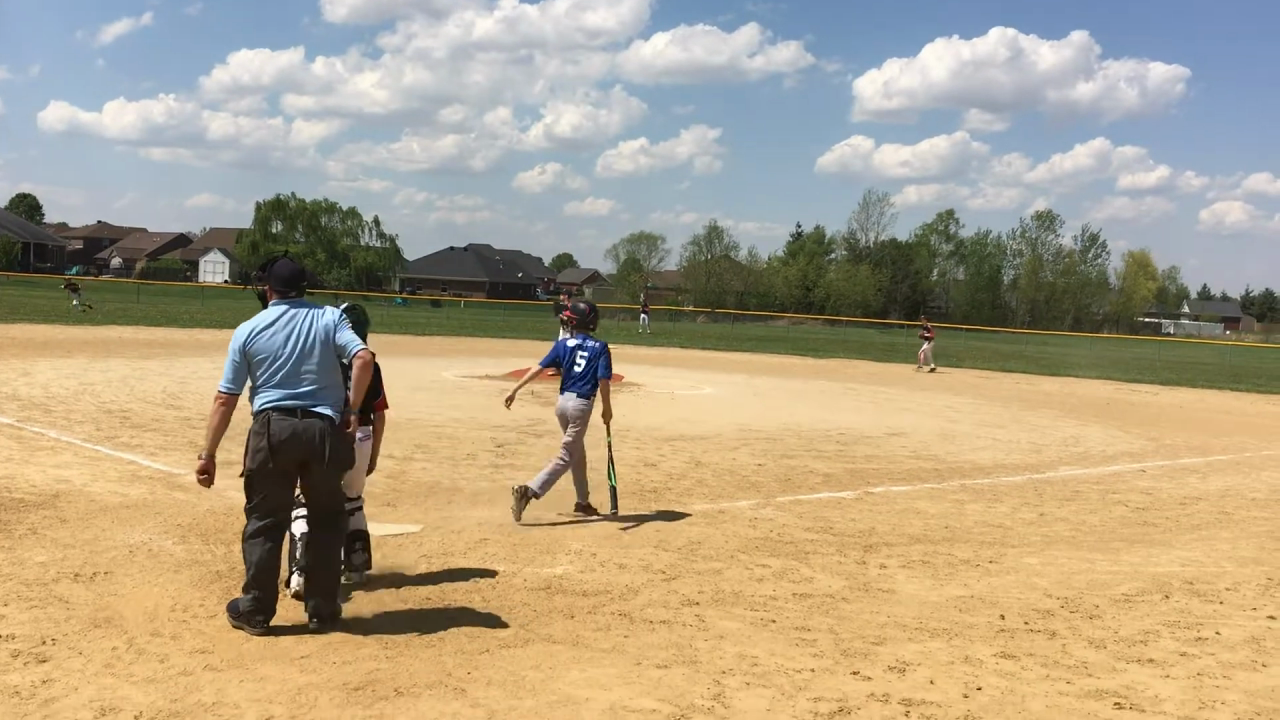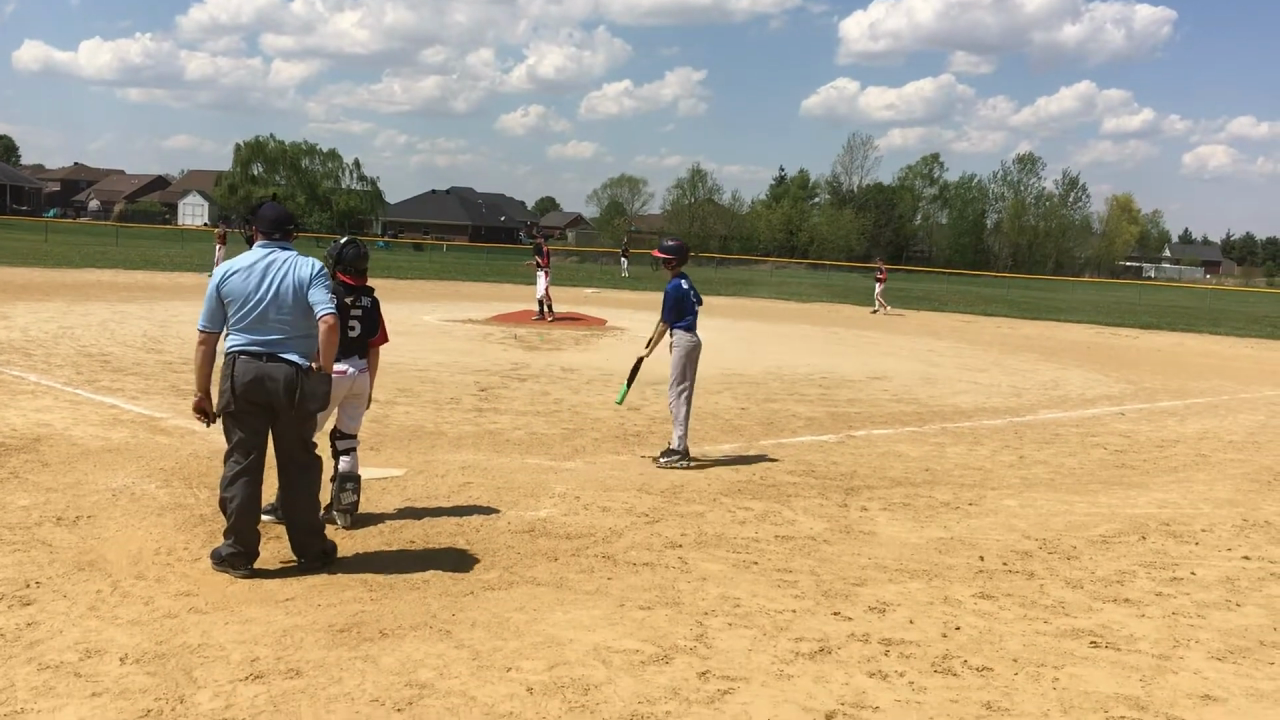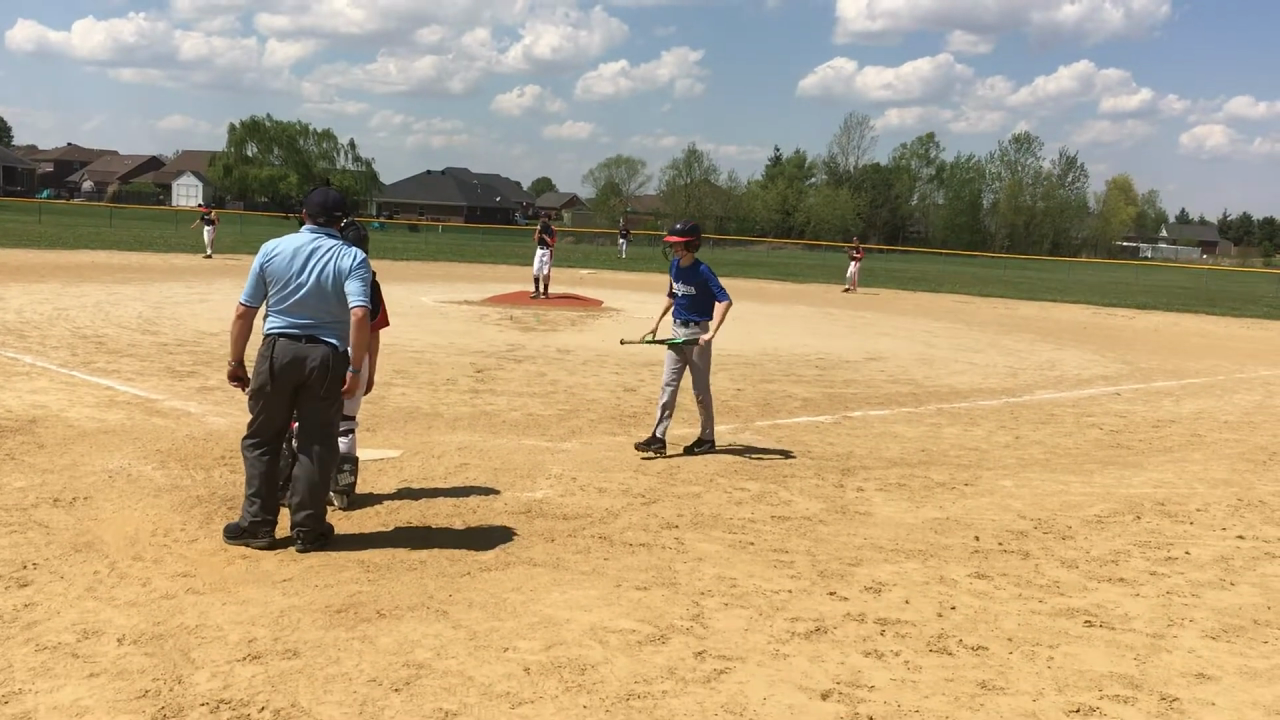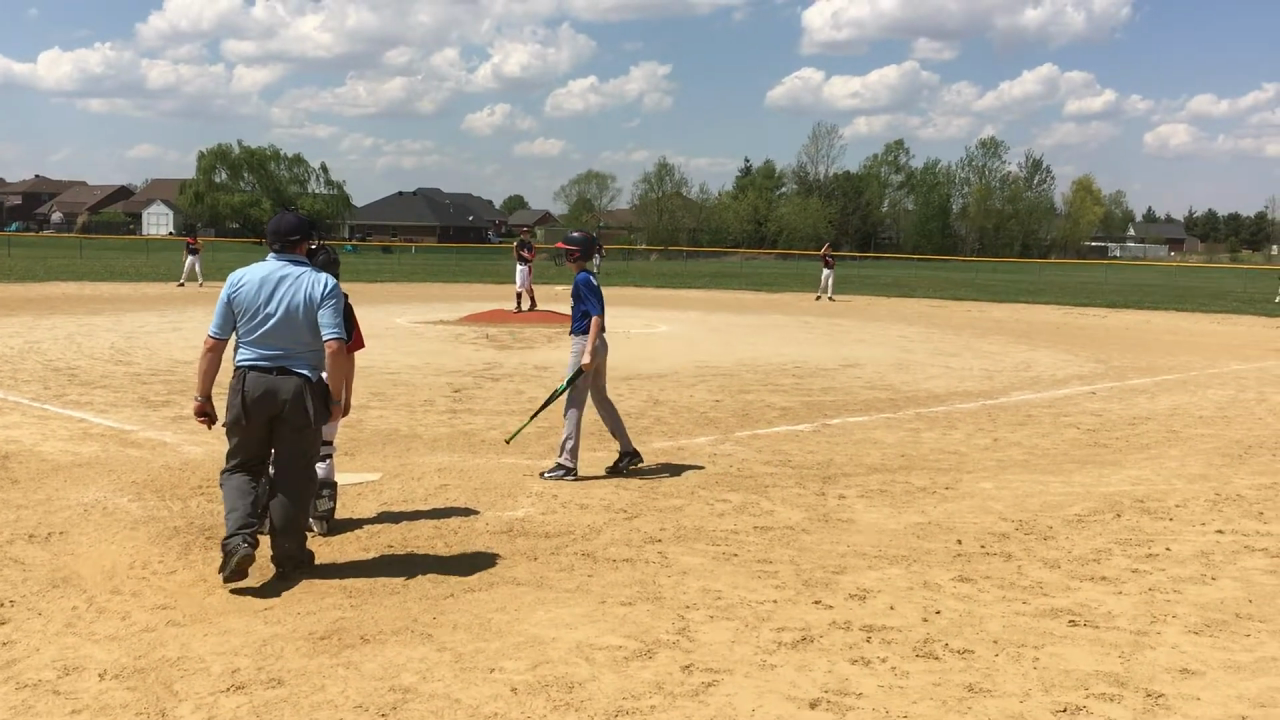
dt=1s
person 1, frame 1
left shoulder: (248, 330)
right shoulder: (330, 317)
left elbow: (224, 400)
right elbow: (363, 358)
left wrist: (208, 454)
right wrist: (350, 409)
left hip: (272, 429)
right hip: (323, 429)
left knee: (263, 523)
right knee: (328, 521)
left ankle: (255, 612)
right ankle: (322, 610)
person 1, frame 2
left shoulder: (226, 271)
right shoulder: (310, 268)
left elbow: (206, 339)
right elbow: (329, 323)
left wrist: (202, 392)
right wrist: (324, 370)
left hip: (242, 372)
right hip: (293, 376)
left knee: (241, 464)
right knee: (299, 465)
left ankle: (238, 553)
right ankle: (310, 549)
person 1, frame 3
left shoulder: (272, 249)
right shoulder: (352, 257)
left elbow: (244, 312)
right elbow: (359, 316)
left wrist: (236, 361)
right wrist: (355, 368)
left hip: (277, 352)
right hip: (325, 358)
left knee: (262, 439)
right knee: (316, 445)
left ankle: (258, 525)
right ankle: (307, 529)
person 1, frame 4
left shoulder: (239, 279)
right shoulder: (323, 284)
left elbow: (213, 345)
right elbow: (334, 348)
left wrist: (202, 395)
right wrist: (335, 398)
left hip: (250, 385)
right hip: (300, 389)
left knee: (241, 467)
right knee: (294, 475)
left ankle: (239, 538)
right ankle: (289, 556)
person 2, frame 1
right shoulder: (369, 367)
right elbow: (379, 416)
right wrist: (374, 453)
right hip: (360, 441)
left knee: (303, 505)
right knee: (352, 502)
left ankle: (300, 572)
right ankle: (356, 566)
person 2, frame 2
right shoulder: (370, 301)
right elbow: (374, 350)
right wrist: (369, 387)
left hip: (328, 373)
right hip: (360, 374)
right knee: (347, 442)
right ankle: (344, 508)
person 2, frame 3
right shoulder: (370, 283)
right elbow: (374, 333)
right wrist: (371, 370)
right hip: (357, 358)
left knee: (301, 420)
right knee: (346, 425)
left ankle: (285, 487)
right ankle: (341, 490)
person 2, frame 4
right shoulder: (341, 306)
right elbow: (348, 355)
right wrist: (347, 395)
right hip: (331, 382)
right knee: (323, 449)
left ankle: (263, 514)
right ankle: (320, 515)
person 3, frame 1
left shoulder: (563, 344)
right shoulder: (600, 347)
left elbow: (539, 368)
right elbow: (603, 380)
left wrist: (515, 390)
right wrist: (607, 408)
left hip: (563, 402)
right hip: (581, 405)
left knee: (576, 453)
right knee: (564, 458)
left ankle: (582, 502)
right ankle: (529, 491)
person 3, frame 2
left shoulder: (673, 287)
right shoulder: (684, 279)
left elbow: (665, 323)
right elbow: (698, 302)
left wrist: (649, 349)
left hip: (682, 340)
right hip: (691, 339)
left knee: (678, 394)
right knee: (683, 394)
left ankle: (679, 450)
right ankle: (677, 447)
person 3, frame 3
left shoulder: (702, 271)
right shoulder: (674, 266)
left elbow: (725, 301)
left wrist: (712, 332)
right wrist: (658, 322)
left hip: (697, 333)
right hip: (677, 331)
left knee: (700, 389)
right knee: (668, 384)
left ankle: (707, 438)
right ankle: (658, 437)
person 3, frame 4
left shoulder: (581, 280)
right shoulder: (588, 277)
left elbow: (597, 316)
left wrist: (587, 352)
left hip: (584, 344)
right hip: (594, 343)
left knee: (573, 402)
right knee: (600, 399)
left ankle: (567, 464)
right ankle: (628, 451)
